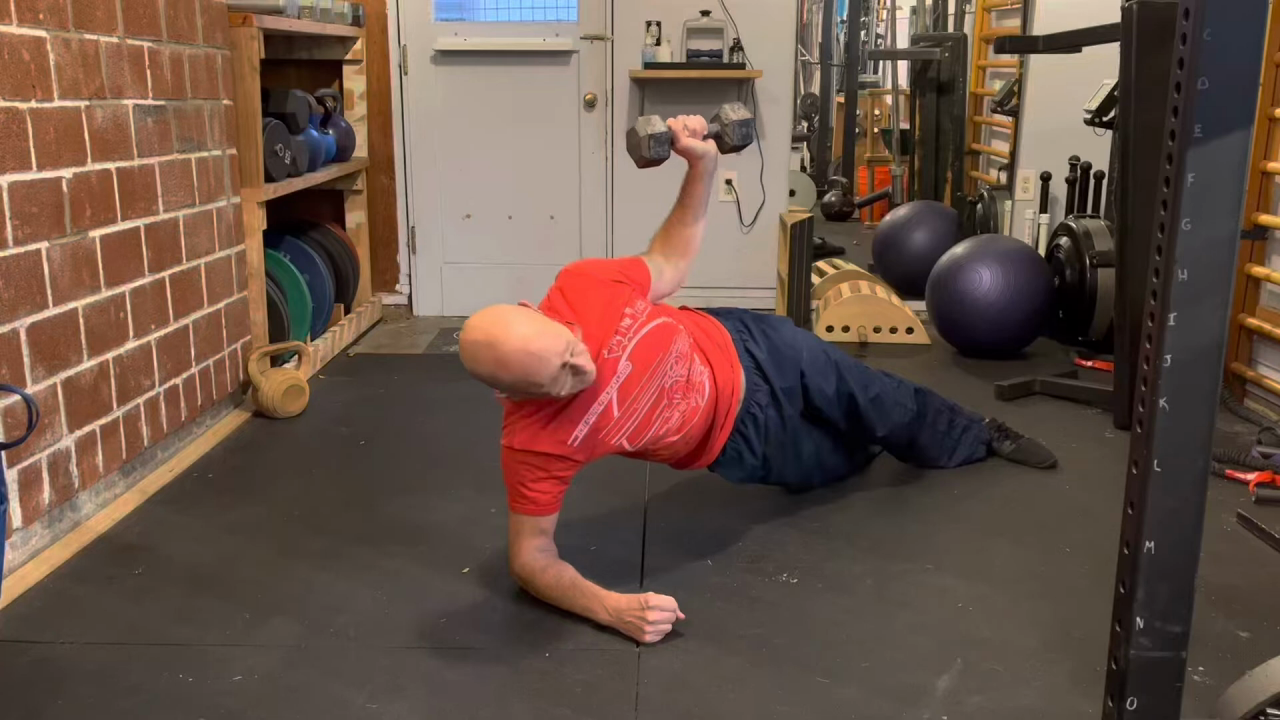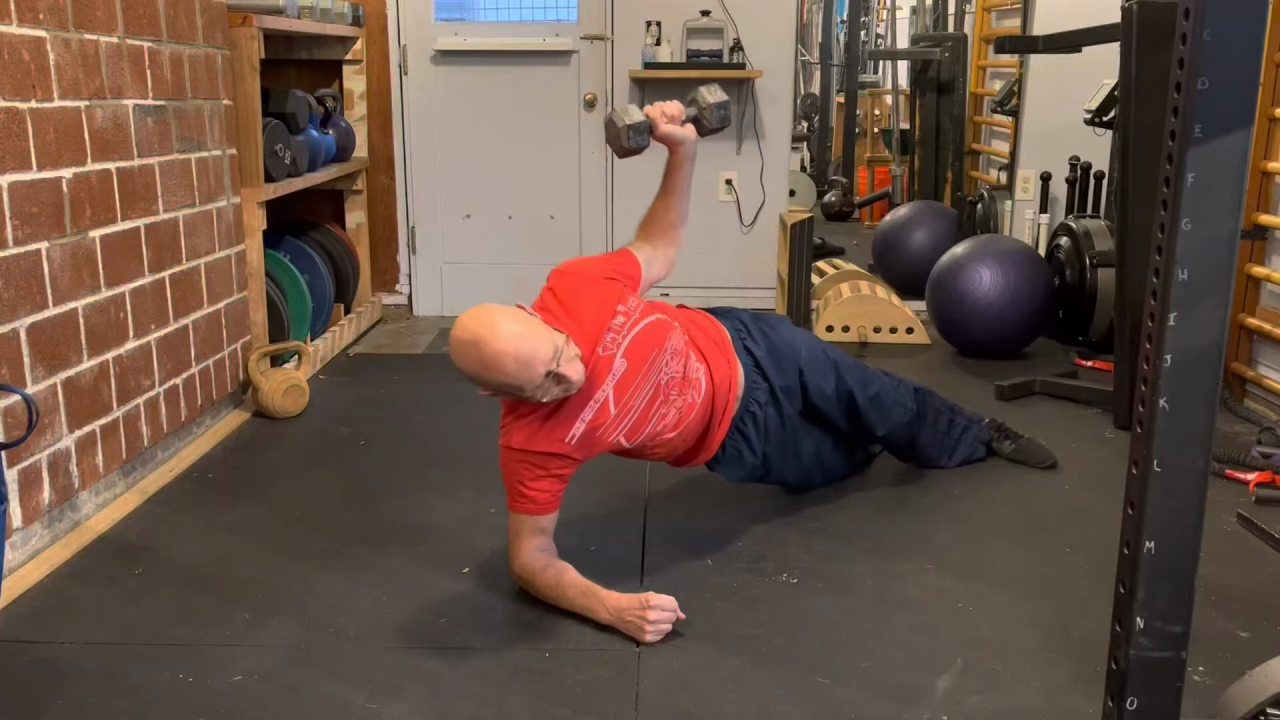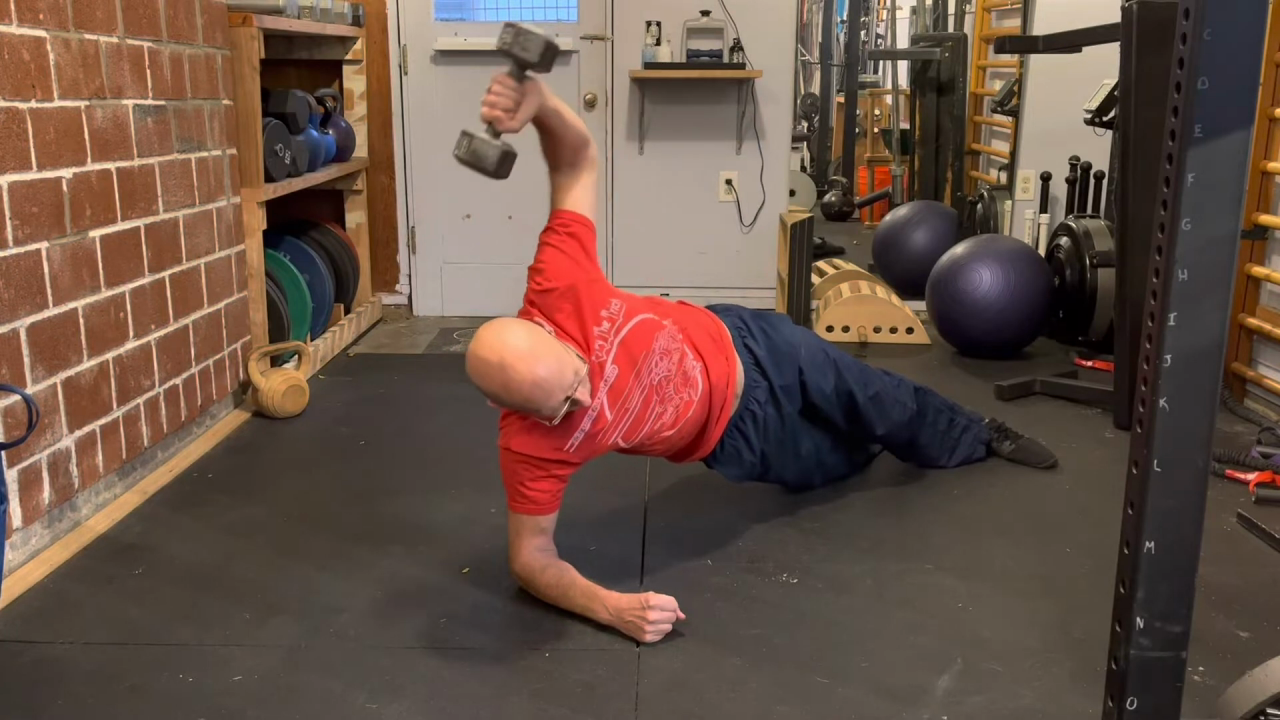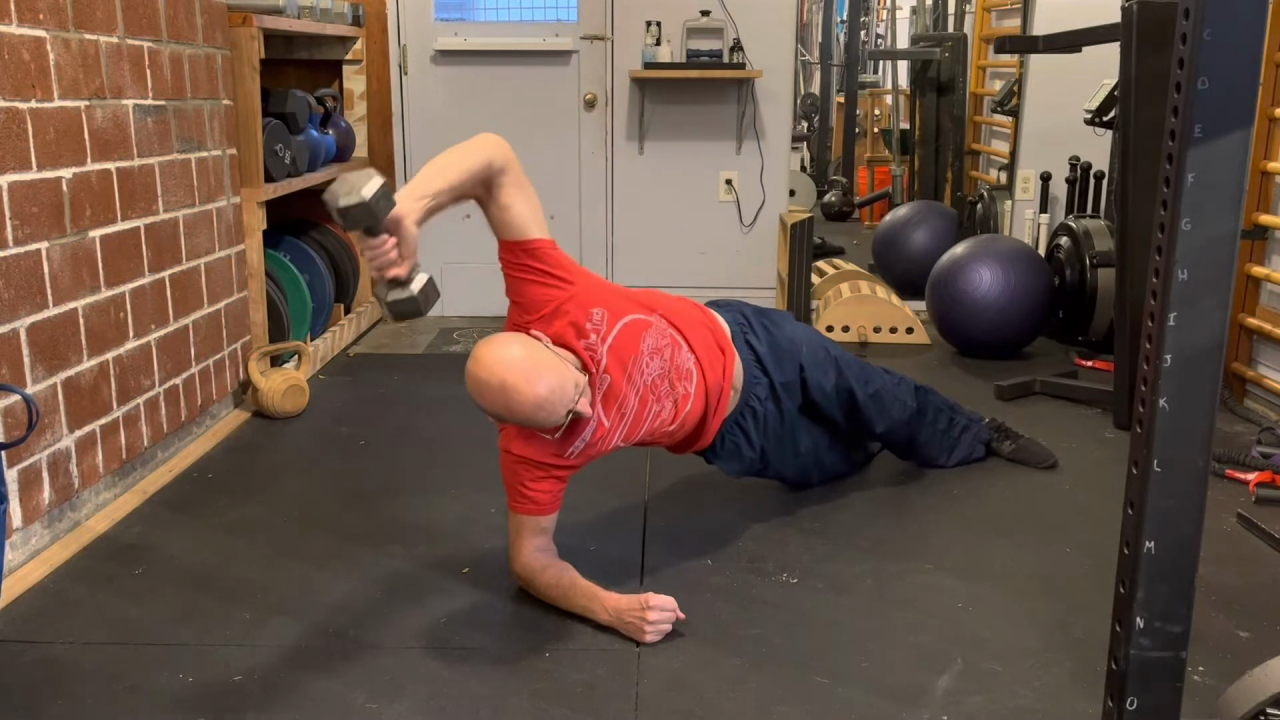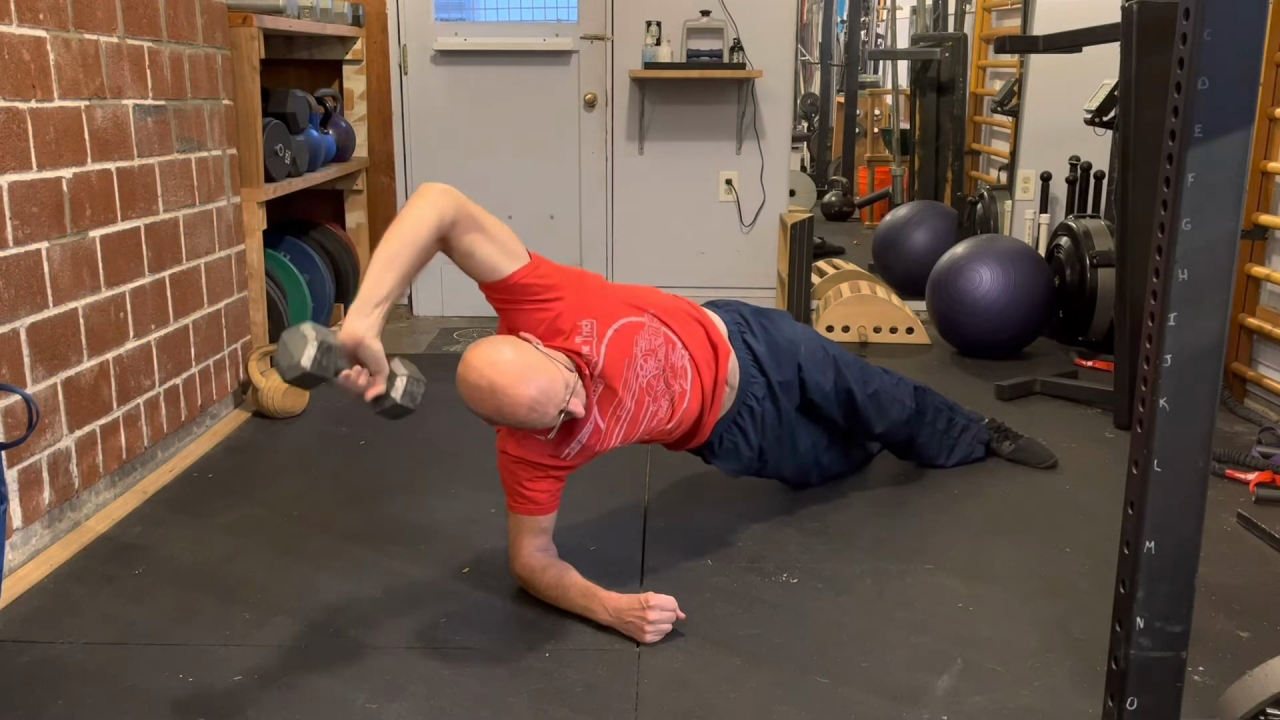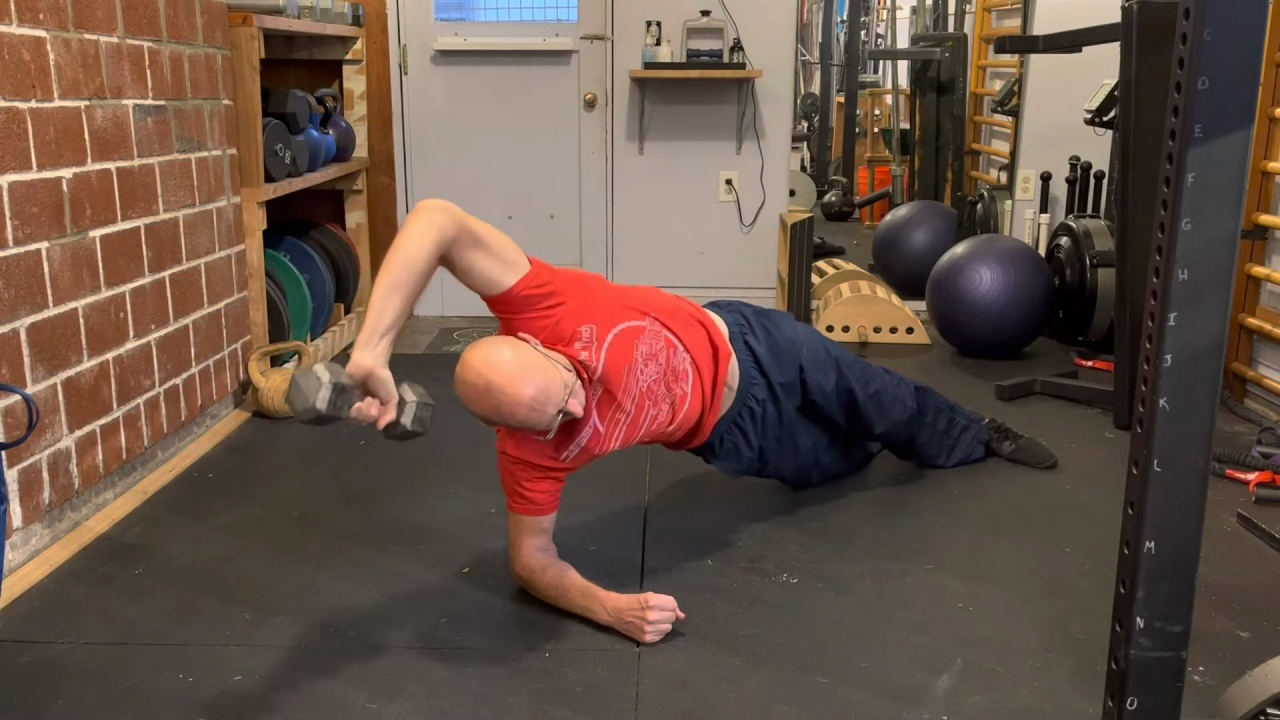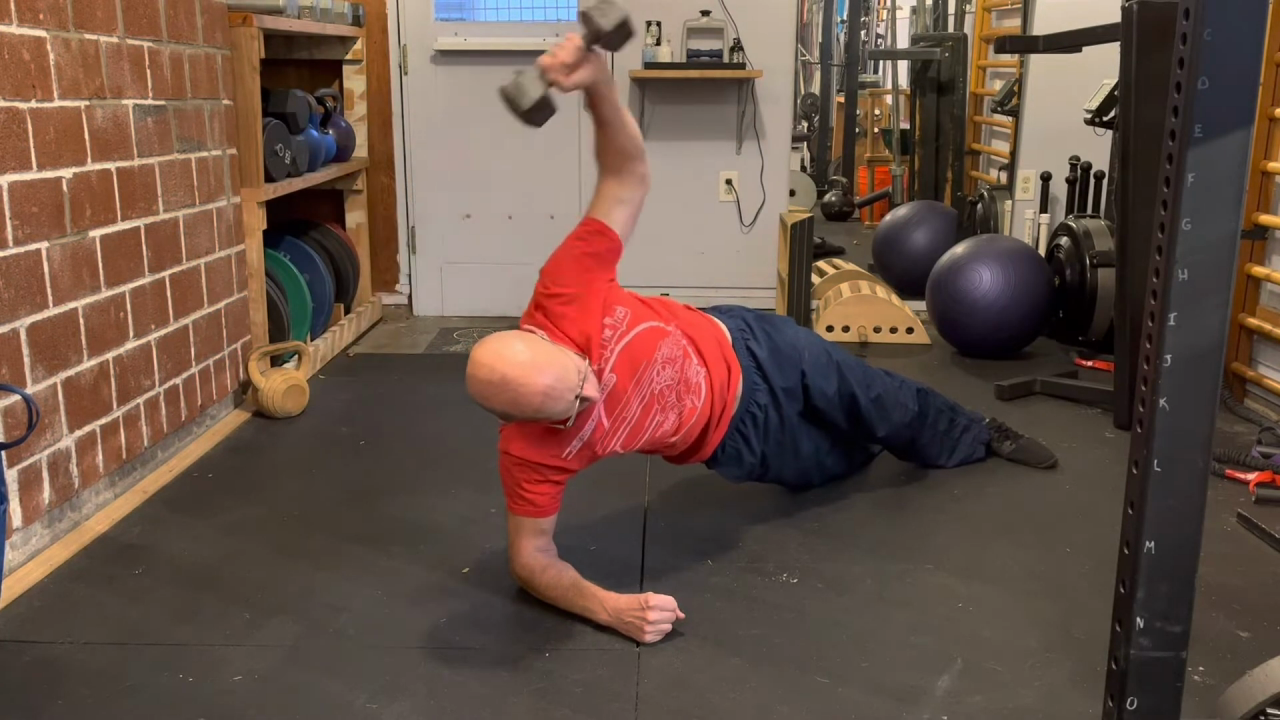
dt=0.7s
person 1, frame 1
left shoulder: (581, 287)
right shoulder: (533, 442)
left elbow: (670, 265)
right elbow: (530, 556)
left wrist: (703, 164)
right wrist: (612, 609)
left hip: (745, 350)
right hip: (737, 442)
left knee: (887, 406)
right knee: (839, 463)
left ankle: (981, 436)
right ankle: (924, 445)
person 1, frame 2
left shoulder: (574, 287)
right shoulder: (530, 440)
left elbow: (657, 251)
right elbow: (530, 557)
left wrist: (683, 151)
right wrist: (613, 608)
left hip: (742, 348)
right hip: (737, 441)
left knee: (889, 409)
right knee: (836, 463)
left ankle: (979, 436)
right ankle: (924, 443)
person 1, frame 3
left shoulder: (558, 293)
right shoulder: (531, 442)
left elbow: (580, 157)
right elbow: (530, 557)
left wrist: (537, 102)
right wrist: (612, 608)
left hip: (745, 347)
right hip: (736, 436)
left knee: (889, 406)
right knee: (838, 461)
left ankle: (981, 436)
right ankle: (926, 445)
person 1, frame 4
left shoulder: (544, 302)
right shoulder: (533, 445)
left elbow: (495, 159)
right elbow: (531, 557)
left wrist: (407, 204)
right wrist: (611, 608)
left hip: (743, 344)
right hip: (733, 433)
left knee: (888, 406)
right knee: (835, 462)
left ankle: (978, 437)
right ankle: (920, 443)
person 1, frame 5
left shoulder: (537, 304)
right shoulder: (530, 447)
left elbow: (441, 204)
right elbow: (531, 559)
left wrist: (367, 315)
right wrist: (611, 608)
left hip: (744, 345)
right hip: (732, 433)
left knee: (889, 407)
right knee: (835, 461)
left ankle: (978, 435)
right ankle: (923, 445)
person 1, frame 6
left shoulder: (538, 309)
right shoulder: (531, 450)
left elbow: (437, 220)
right elbow: (531, 559)
left wrist: (374, 343)
right wrist: (610, 609)
left hip: (743, 346)
right hip: (730, 432)
left knee: (889, 406)
right knee: (836, 461)
left ankle: (979, 435)
right ankle: (926, 447)
person 1, frame 7
left shoulder: (563, 303)
right shoulder: (531, 451)
left elbow: (628, 176)
right elbow: (531, 557)
left wrist: (599, 83)
right wrist: (609, 608)
left hip: (745, 350)
right hip: (735, 440)
left knee: (893, 411)
right knee: (840, 461)
left ankle: (982, 436)
